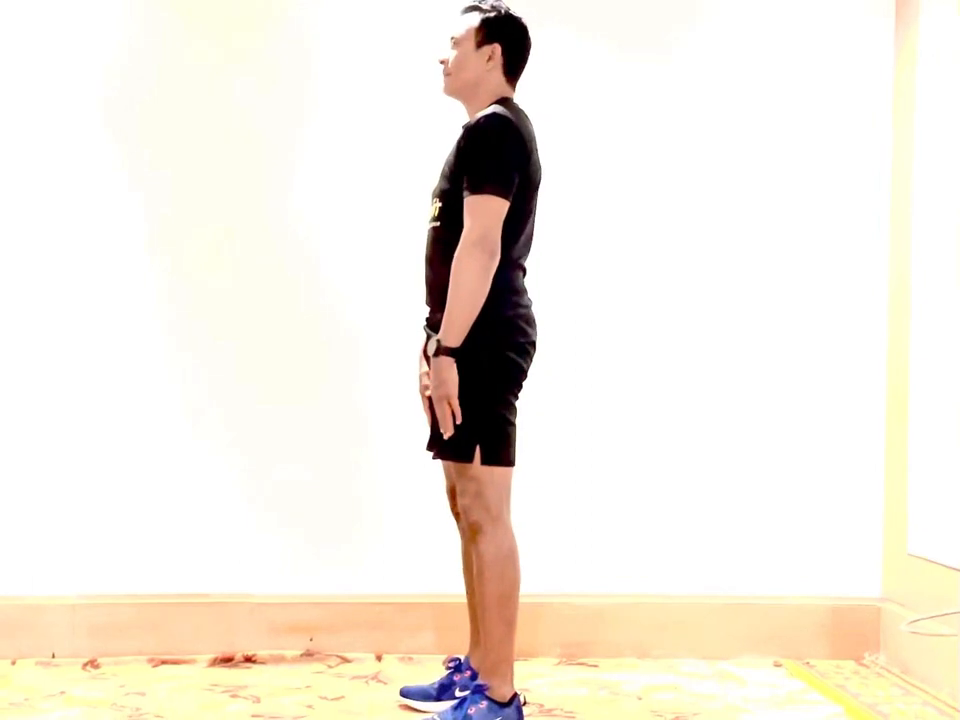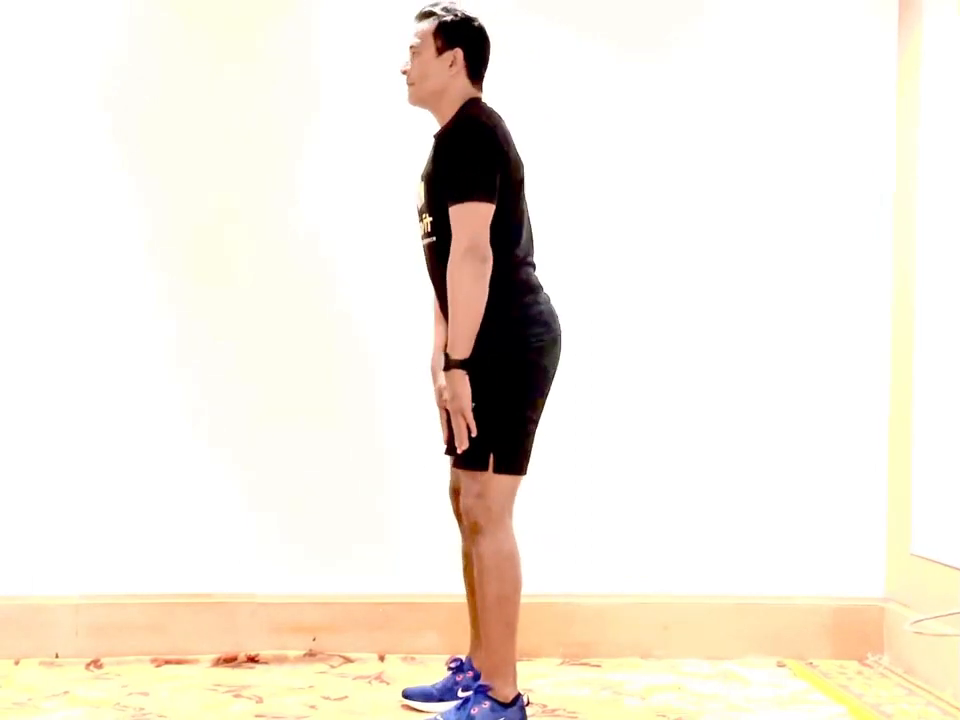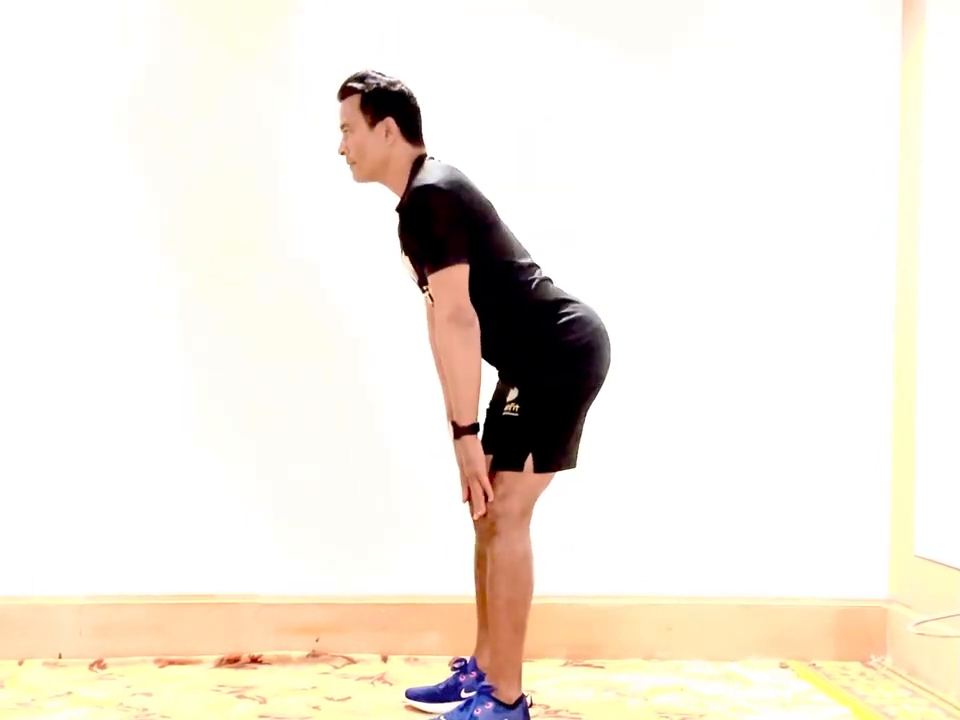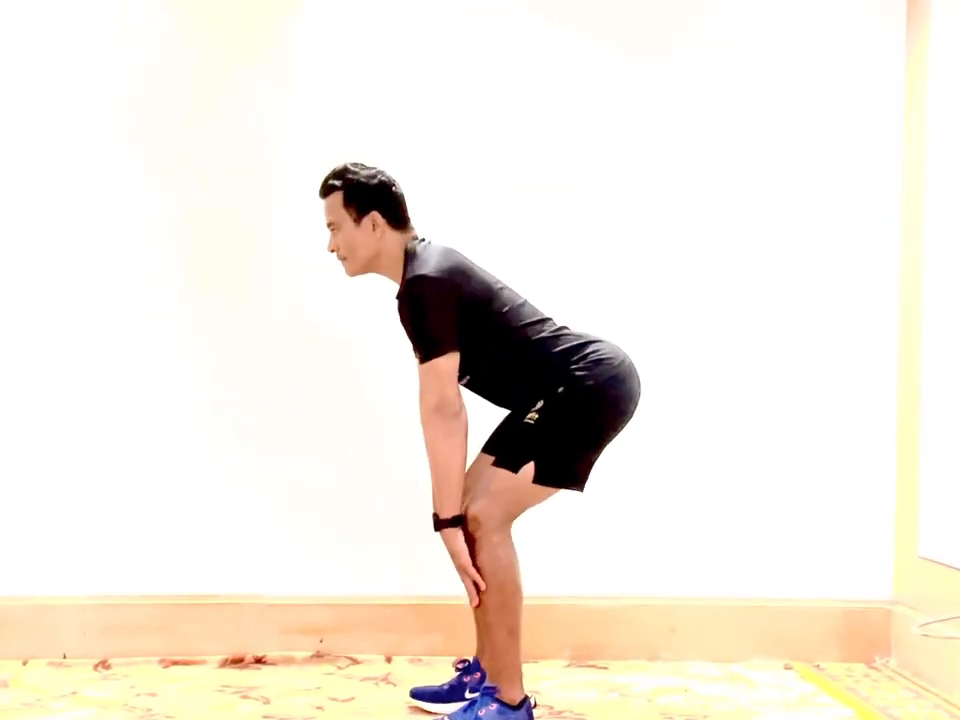
dt=0.7s
person 1, frame 1
left shoulder: (494, 128)
right shoulder: (491, 131)
left elbow: (480, 247)
left wrist: (447, 349)
right wrist: (442, 345)
left hip: (482, 344)
right hip: (471, 342)
left knee: (484, 512)
right knee: (468, 508)
person 1, frame 2
left shoulder: (468, 132)
right shoulder: (459, 136)
left elbow: (472, 254)
left wrist: (457, 364)
right wrist: (446, 355)
left hip: (507, 347)
right hip: (492, 345)
left knee: (485, 512)
right knee: (468, 506)
person 1, frame 3
left shoulder: (429, 198)
right shoulder: (427, 194)
left elbow: (457, 319)
right elbow: (450, 319)
left wrist: (465, 432)
right wrist: (461, 425)
left hip: (559, 351)
right hip: (547, 352)
left knee: (503, 510)
right knee: (489, 508)
person 1, frame 4
left shoulder: (424, 286)
right shoulder: (429, 272)
left elbow: (443, 411)
right elbow: (444, 408)
left wrist: (448, 522)
right wrist: (452, 513)
left hip: (593, 387)
right hip: (583, 383)
left knee: (483, 514)
right knee: (472, 504)
right ankle: (484, 673)
